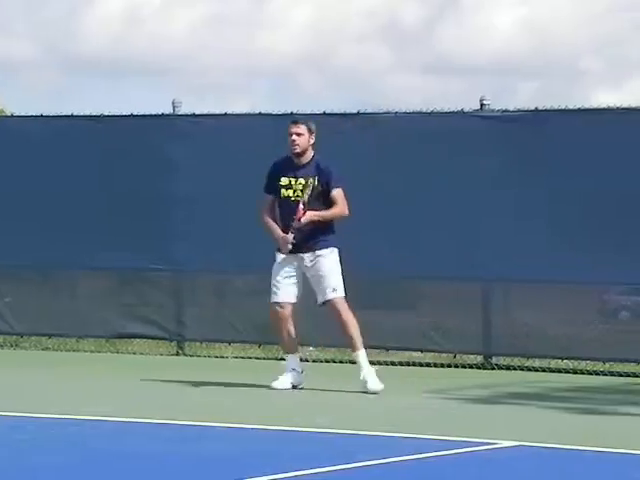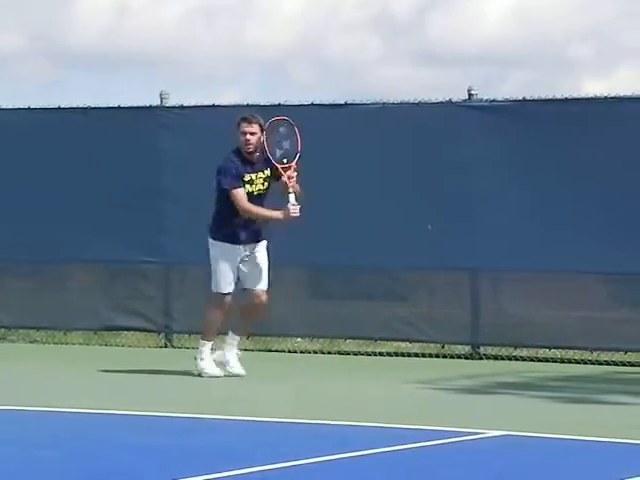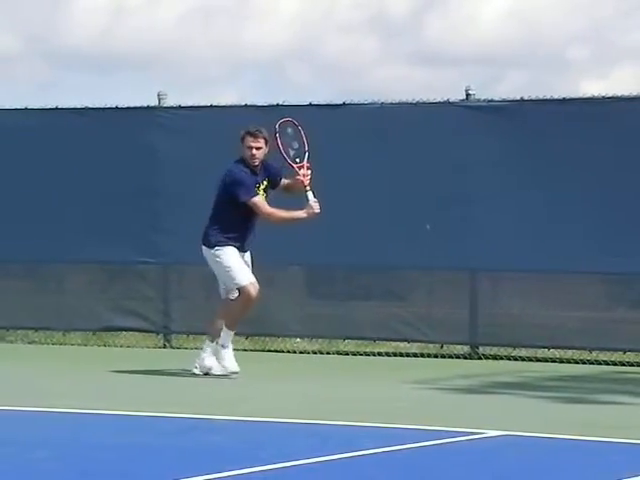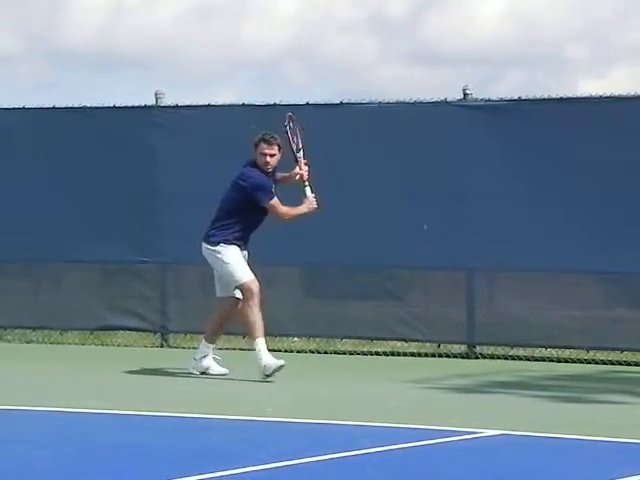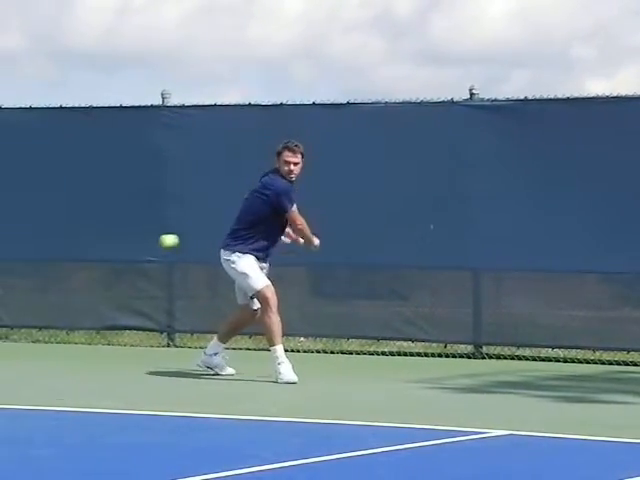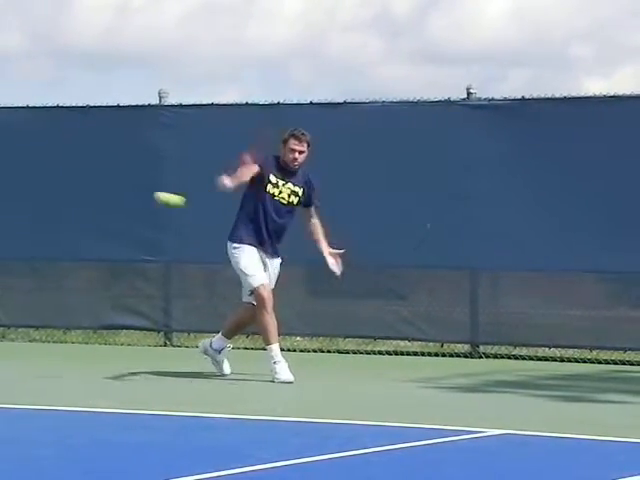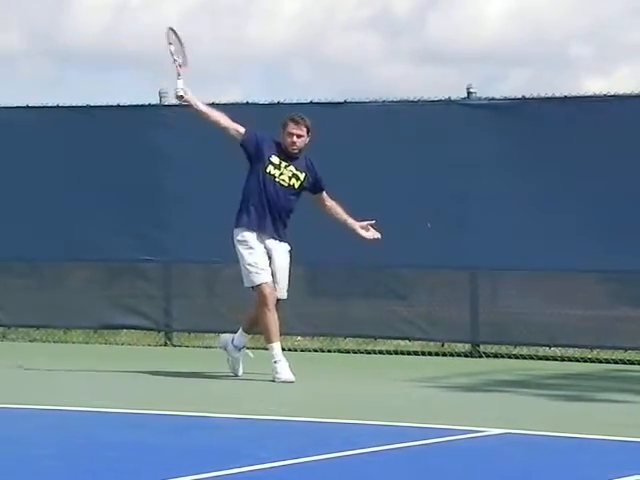
dt=0.7s
person 1, frame 1
left shoulder: (323, 169)
right shoulder: (277, 169)
left elbow: (342, 209)
right elbow: (267, 211)
left wrist: (313, 216)
right wrist: (278, 234)
left hip: (321, 249)
right hip: (289, 252)
left knee: (339, 306)
right knee: (280, 310)
left ankle: (365, 368)
right ankle: (293, 368)
person 1, frame 2
left shoulder: (269, 160)
right shoulder: (228, 165)
left elbow: (292, 188)
right elbow: (244, 207)
left wrist: (292, 183)
right wrist: (281, 215)
left hip: (255, 241)
right hip: (225, 240)
left knee: (259, 299)
right knee: (223, 299)
left ankle: (229, 350)
right ankle: (204, 356)
person 1, frame 3
left shoulder: (266, 169)
right shoulder: (238, 175)
left elbow: (286, 186)
right elbow: (267, 213)
left wrist: (300, 182)
right wrist: (304, 213)
left hip: (241, 246)
right hip: (220, 244)
left knee: (234, 302)
right knee: (250, 290)
left ankle: (206, 358)
right ankle: (224, 345)
person 1, frame 4
left shoulder: (263, 172)
right shoulder: (254, 178)
left elbow: (272, 179)
right elbow: (282, 213)
left wrist: (291, 176)
right wrist: (306, 207)
left hip: (231, 245)
right hip: (220, 244)
left knee: (232, 303)
right knee: (251, 289)
left ankle: (202, 357)
right ankle: (264, 358)
person 1, frame 5
left shoulder: (276, 180)
right shoulder: (279, 187)
right elbow: (299, 225)
left wrist: (282, 231)
right wrist: (311, 240)
left hip: (254, 254)
right hip: (239, 253)
left knee: (250, 310)
right knee: (269, 297)
left ankle: (211, 354)
right ankle: (282, 363)
person 1, frame 6
left shoulder: (305, 182)
right shoulder: (265, 164)
left elbow: (312, 218)
right elbow: (246, 170)
left wrist: (325, 249)
right wrist: (232, 180)
left hip: (271, 251)
right hip: (244, 243)
left knee: (253, 306)
right knee: (264, 298)
left ankle: (215, 345)
right ankle: (277, 362)
person 1, frame 7
left shoulder: (307, 168)
right shoulder: (263, 147)
left elbow: (326, 202)
right elbow: (227, 123)
left wrist: (354, 224)
right wrist: (191, 99)
left hip: (278, 240)
right hip: (250, 234)
left knee: (273, 300)
right knee: (267, 296)
left ankle: (235, 342)
right ankle: (279, 362)
